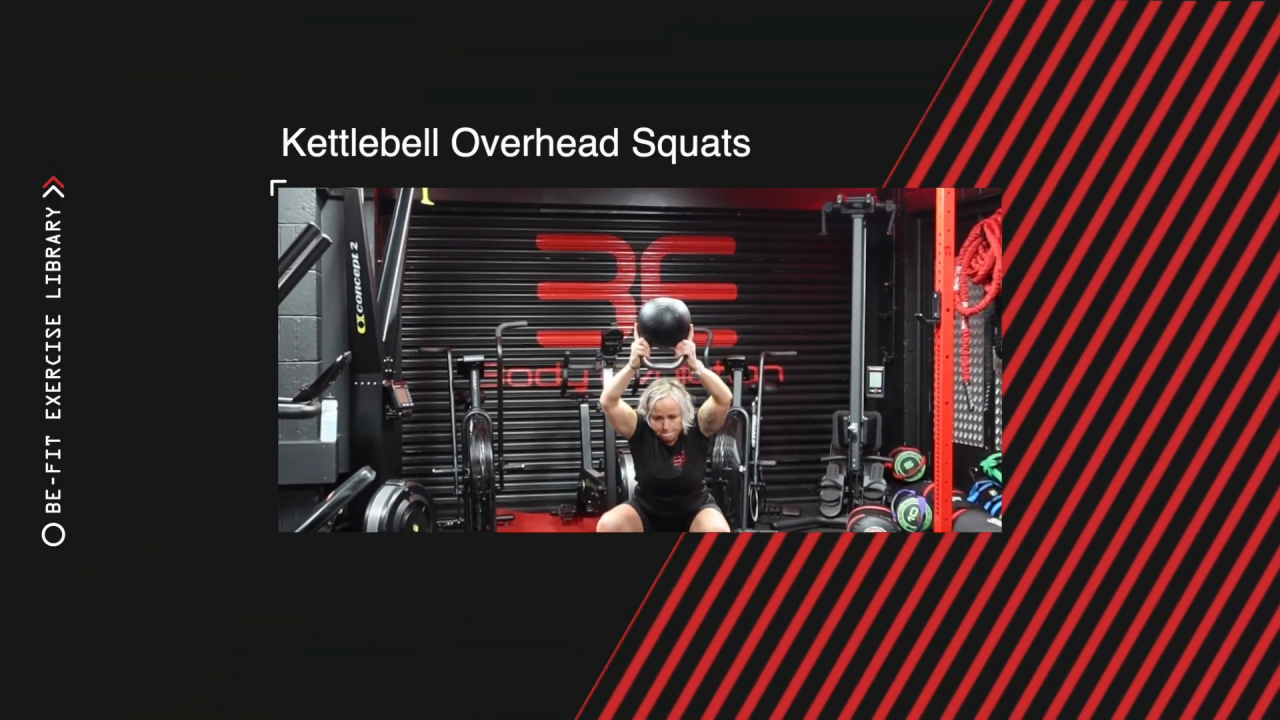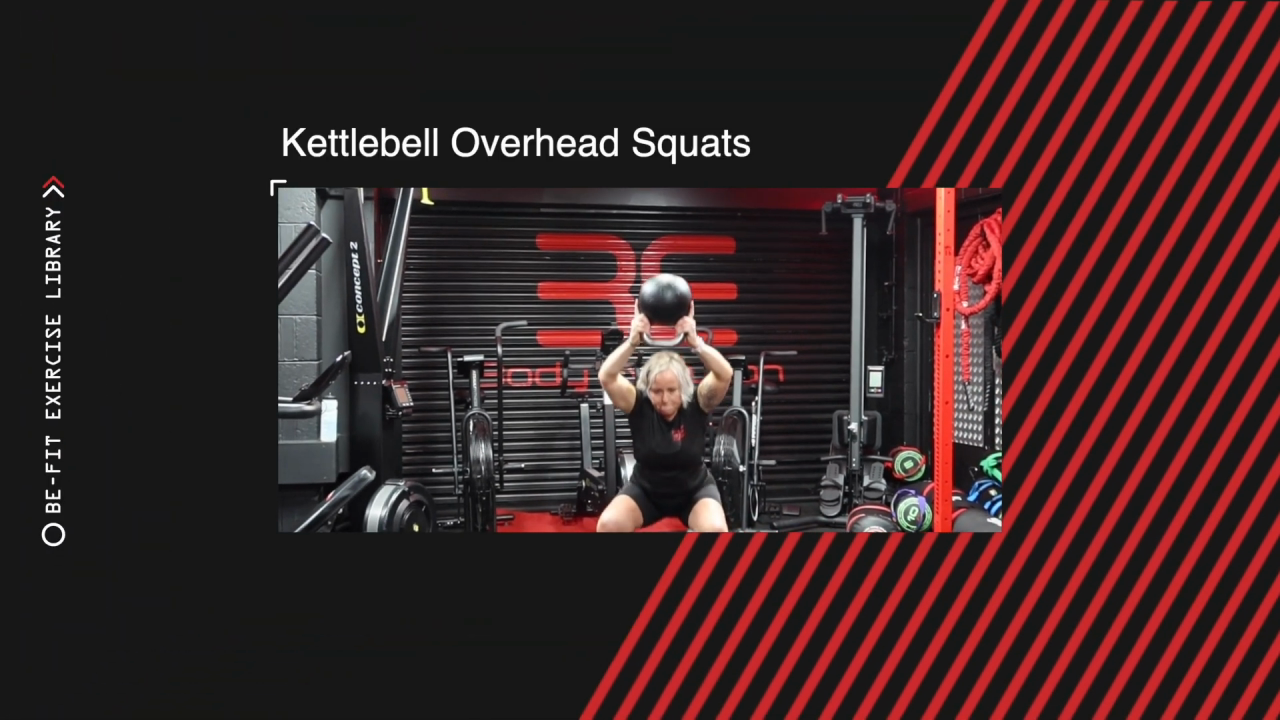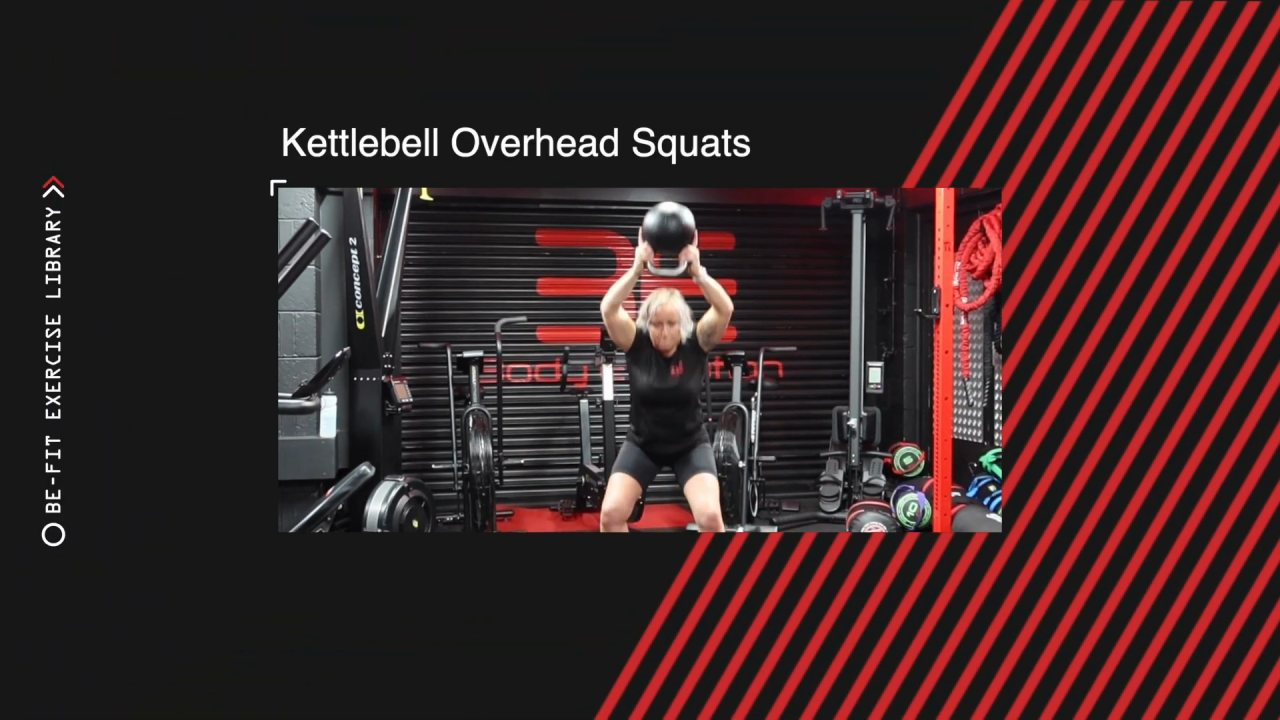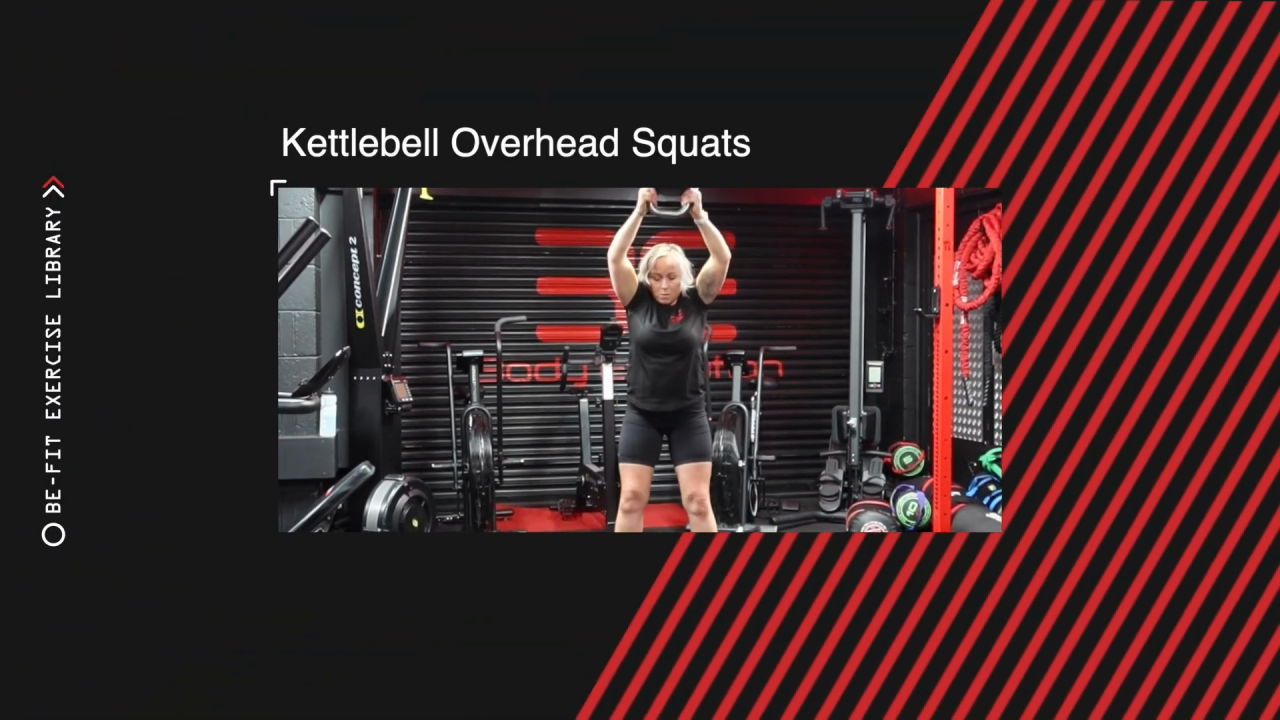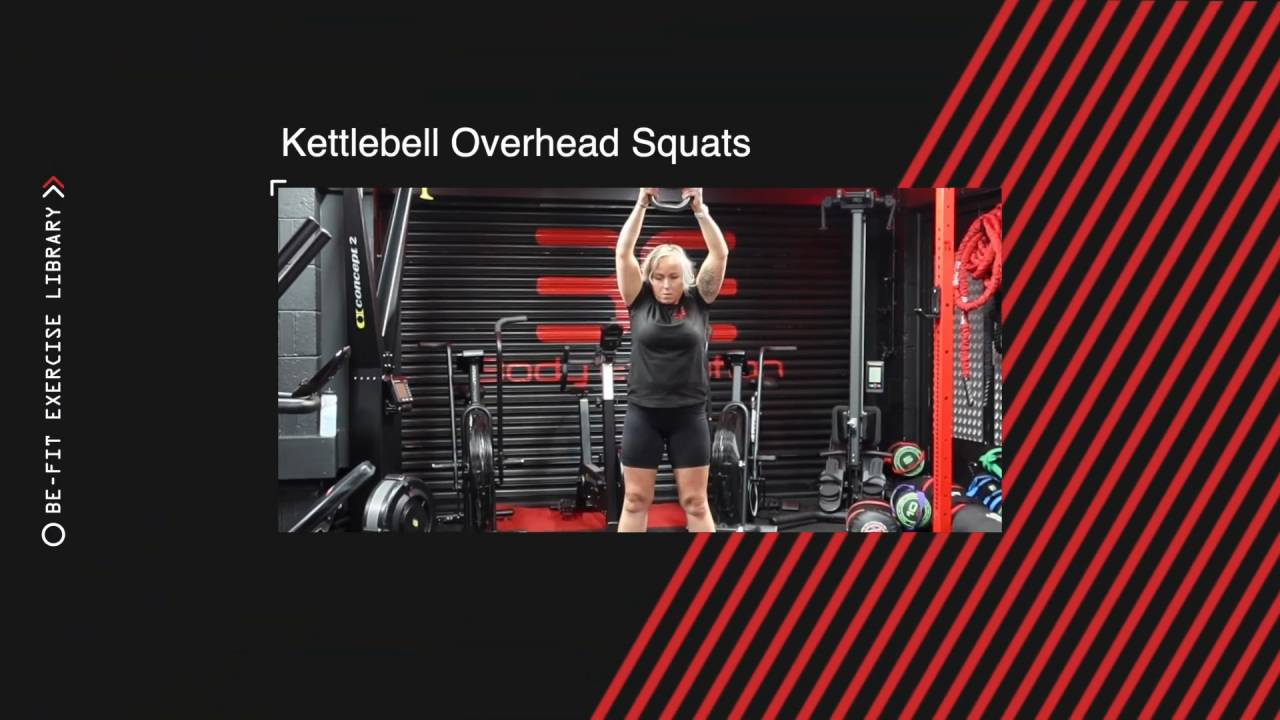
dt=0.3s
person 1, frame 1
left shoulder: (697, 429)
right shoulder: (639, 430)
left elbow: (725, 399)
right elbow: (608, 402)
left wrist: (695, 365)
left hip: (694, 511)
right hip: (648, 511)
left knee: (718, 531)
right knee: (608, 526)
person 1, frame 2
left shoulder: (697, 405)
right shoulder: (638, 406)
left elbow: (725, 375)
right elbow: (606, 378)
left wrist: (695, 341)
right wrist: (633, 341)
left hip: (694, 491)
right hip: (647, 491)
left knee: (716, 531)
right knee: (608, 524)
person 1, frame 3
left shoulder: (696, 345)
right shoulder: (637, 345)
left elbow: (725, 309)
right elbow: (608, 309)
left wrist: (697, 272)
right wrist: (637, 268)
left hip: (690, 447)
right hip: (642, 445)
left knee: (709, 516)
right knee: (612, 512)
person 1, frame 4
left shoulder: (696, 300)
right shoulder: (637, 300)
left elbow: (722, 257)
right elbow: (615, 256)
left wrist: (698, 213)
right wrist: (640, 209)
left hip: (688, 415)
right hip: (642, 414)
left knee: (698, 502)
right knee: (631, 500)
person 1, frame 5
left shoulder: (698, 302)
right shoulder: (640, 302)
left elbow: (719, 253)
right elbow: (623, 252)
left wrist: (699, 208)
right wrist: (641, 203)
left hip: (688, 415)
right hip: (644, 413)
left knee: (696, 503)
right knee: (635, 501)
